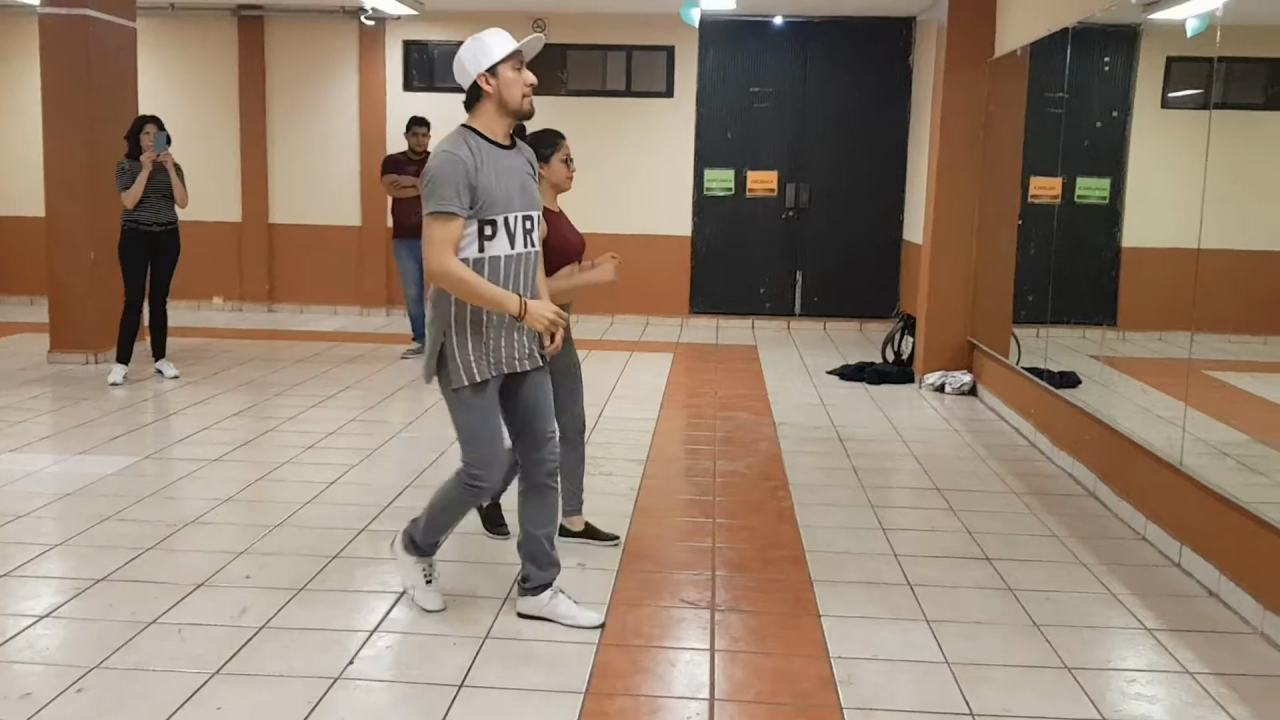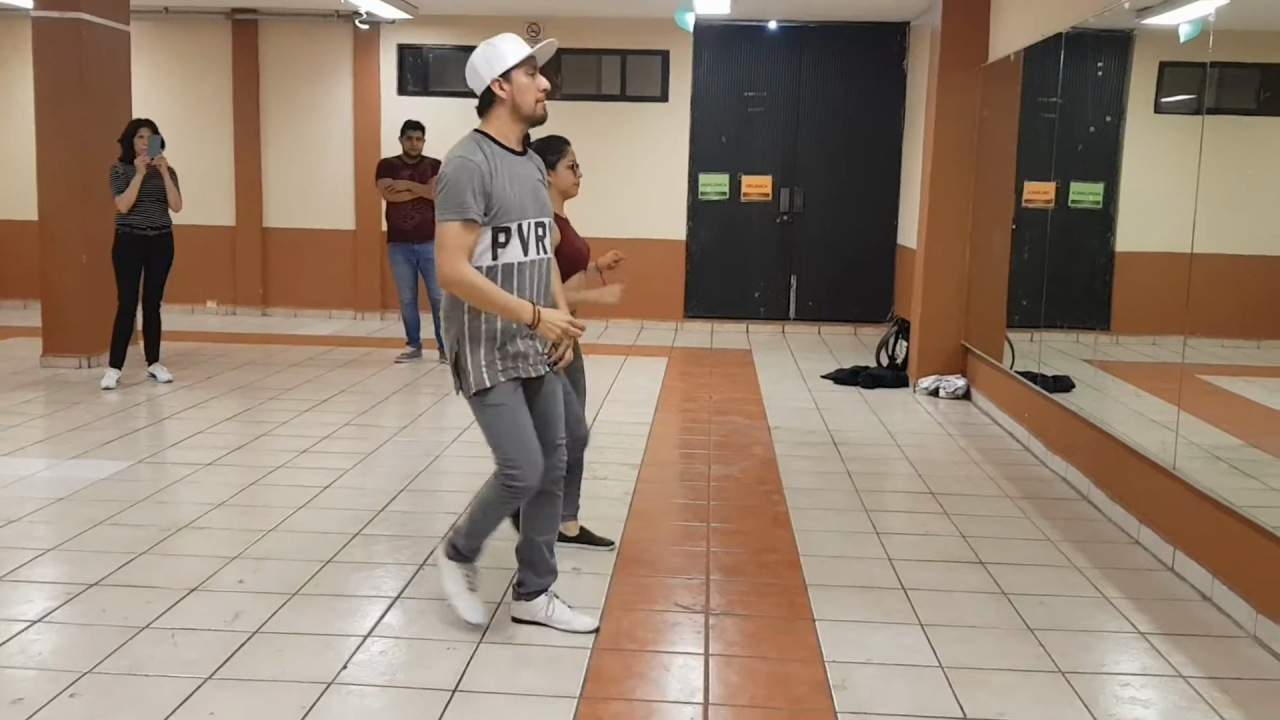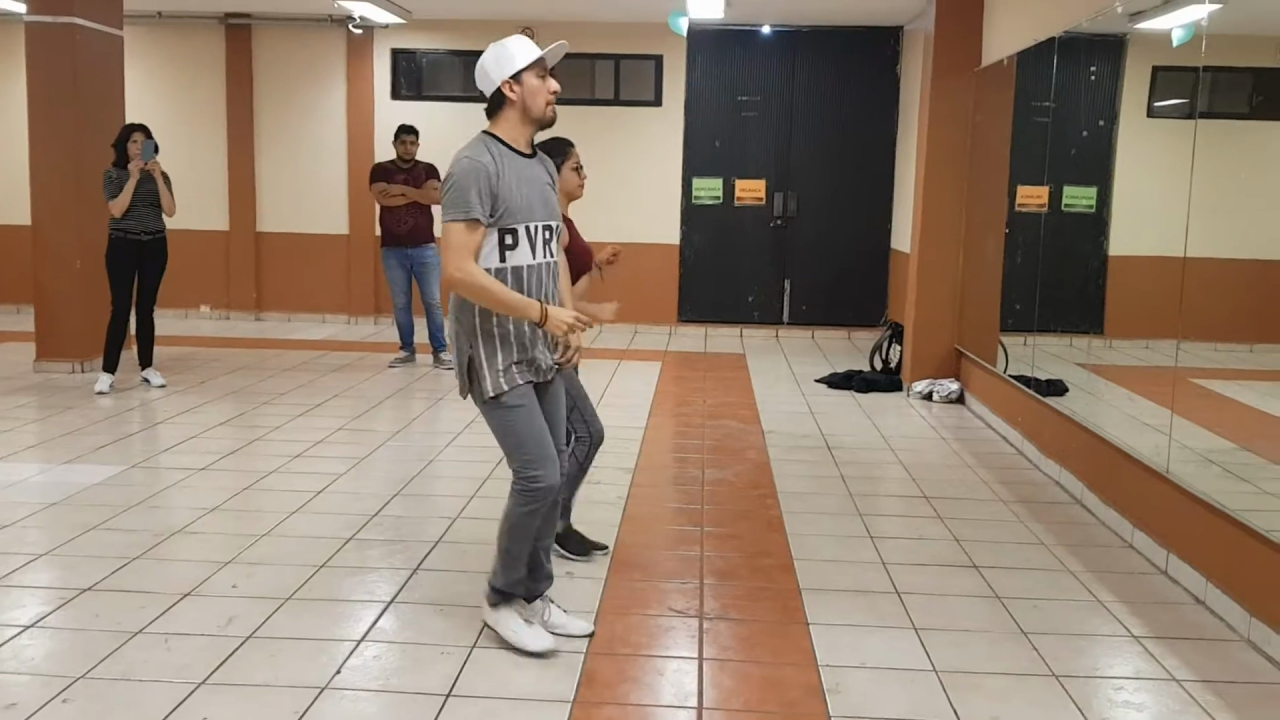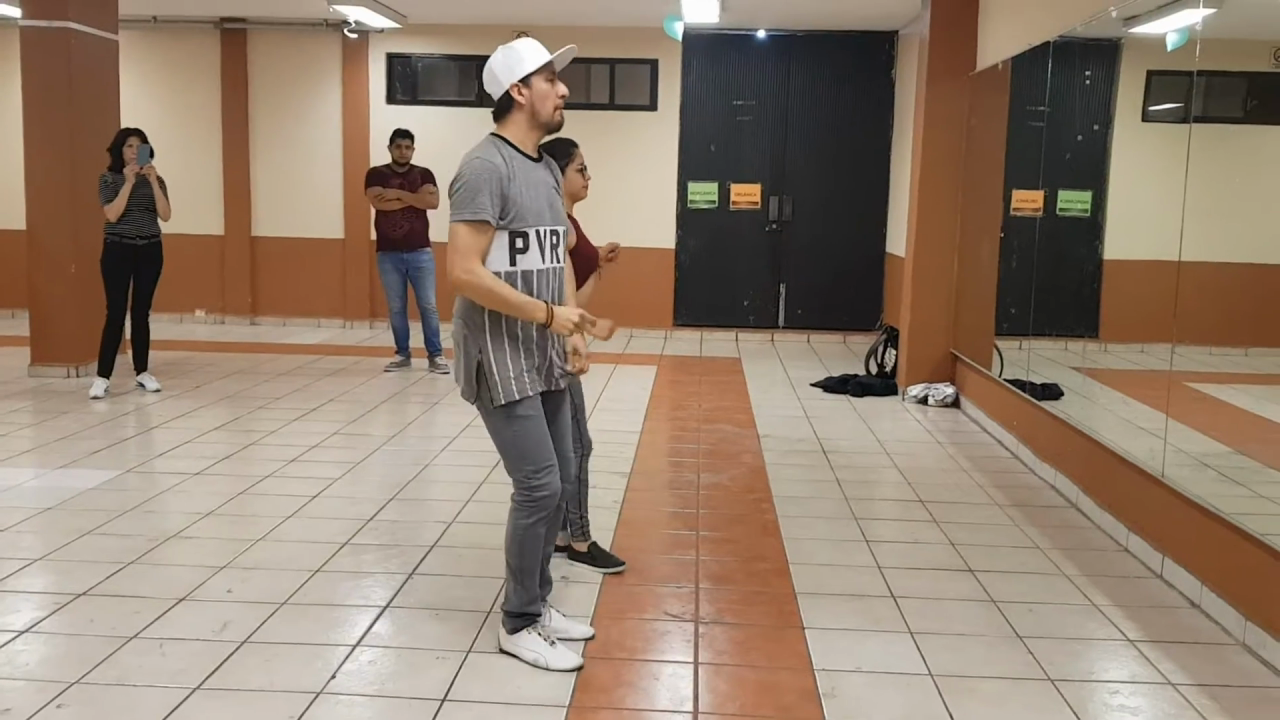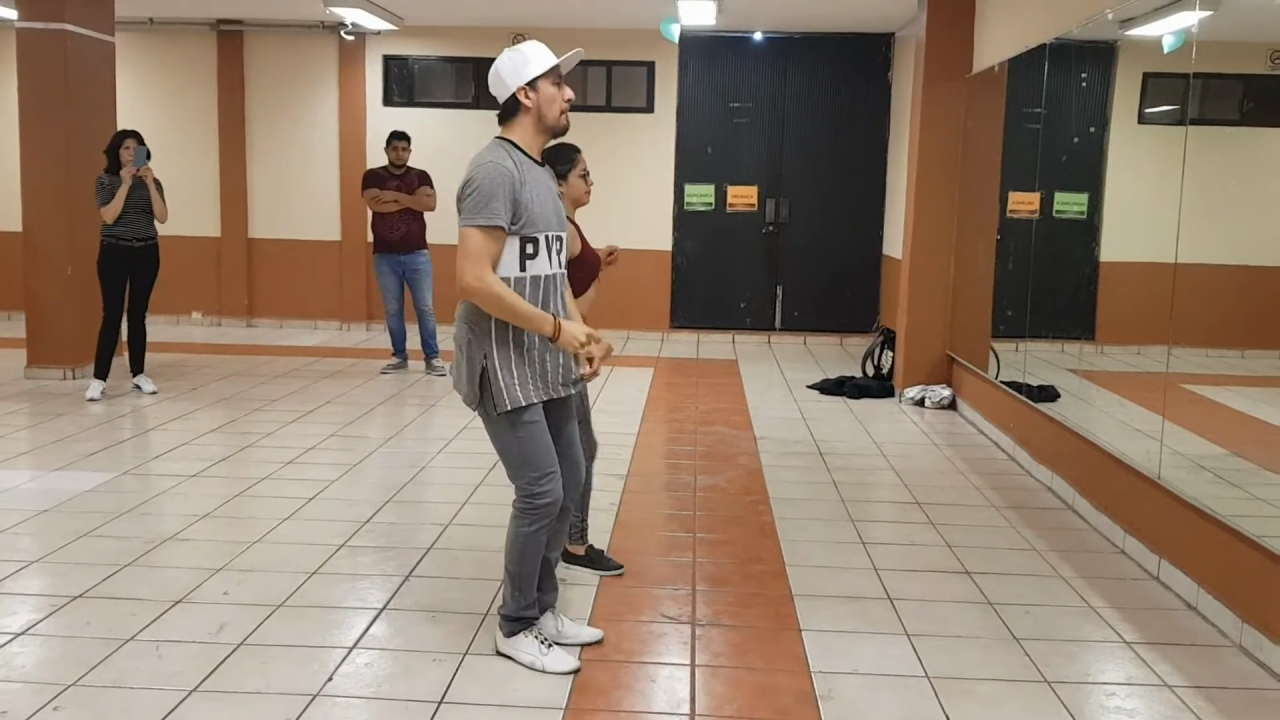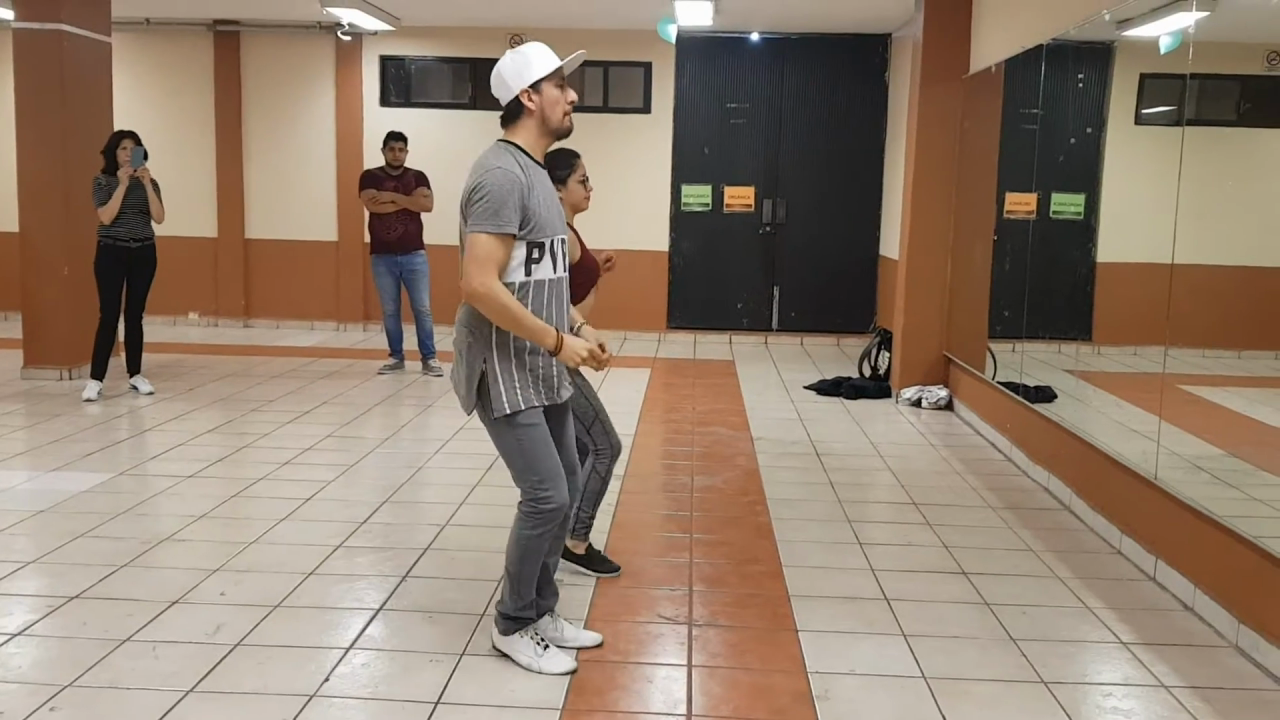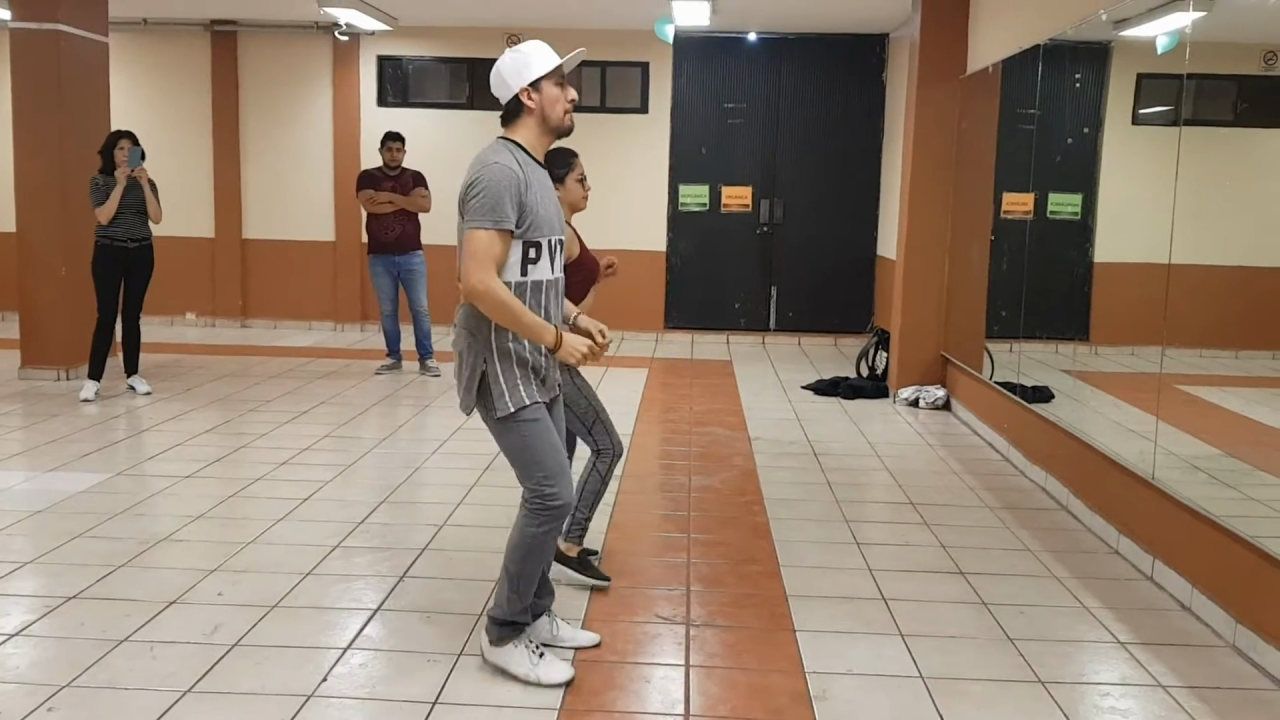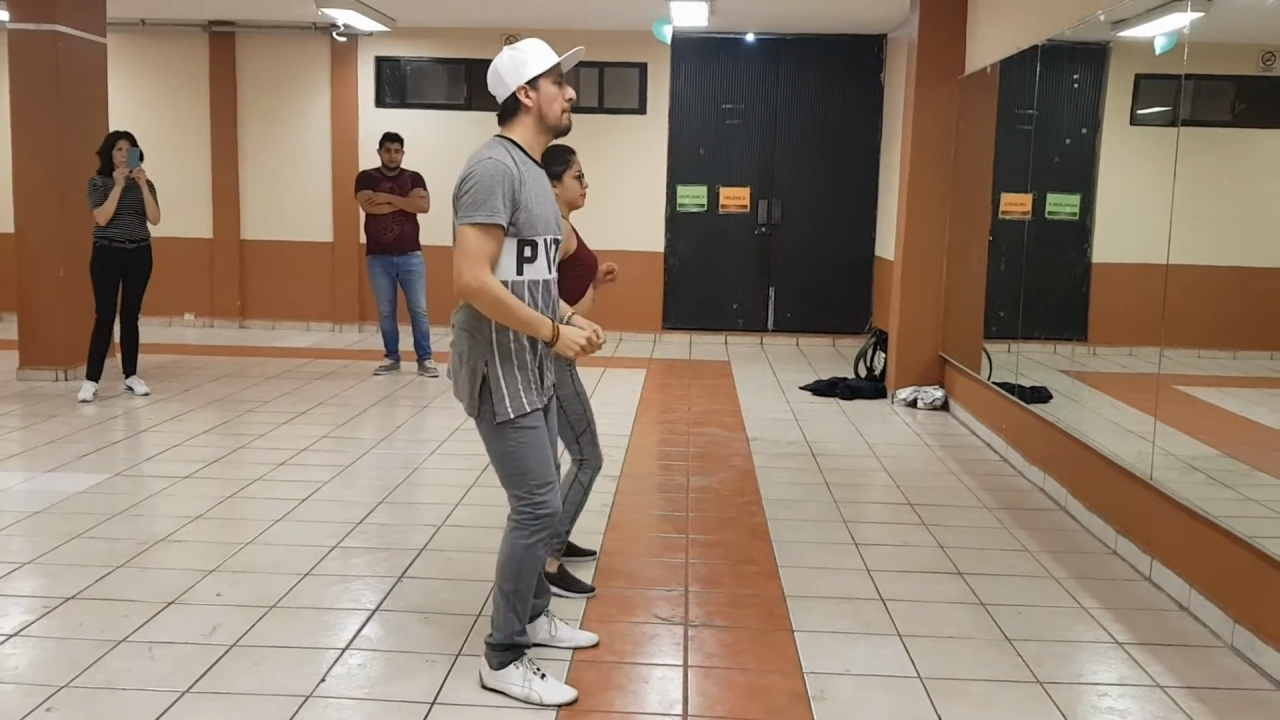
dt=0.1s
person 1, frame 1
left shoulder: (525, 157)
right shoulder: (454, 158)
right elbow: (440, 264)
left wrist: (545, 308)
right wrist: (521, 308)
left hip: (521, 342)
right hip: (470, 343)
left knee: (543, 462)
right knee: (486, 471)
left ankle: (537, 587)
right ankle: (417, 545)
person 1, frame 2
left shoulder: (534, 163)
right shoulder: (468, 164)
right elbow: (453, 271)
left wrist: (561, 316)
right wrist: (535, 315)
left hip: (535, 349)
right hip: (485, 349)
left knee: (551, 469)
right knee: (520, 473)
left ankle: (533, 593)
right ankle: (459, 553)
person 1, frame 3
left shoulder: (543, 166)
right shoulder: (477, 166)
right elbow: (459, 271)
left wrist: (568, 321)
right wrist: (544, 314)
left hip: (539, 350)
right hip: (492, 351)
left knee: (553, 475)
right knee: (538, 475)
left ankle: (533, 596)
right ankle: (503, 600)
person 1, frame 4
left shoulder: (547, 170)
right shoulder: (486, 167)
right elbow: (464, 272)
left wrist: (572, 328)
right wrist: (550, 315)
left hip: (545, 357)
right hip: (498, 358)
left knee: (559, 482)
right knee: (538, 486)
left ankle: (535, 605)
right ankle: (517, 623)
person 1, frame 5
left shoulder: (542, 172)
right shoulder: (495, 171)
right elbow: (473, 279)
left wrist: (575, 326)
right wrist: (556, 331)
left hip: (544, 363)
right hip: (502, 364)
left knee: (566, 485)
right knee: (540, 492)
left ankle: (539, 608)
right ankle: (516, 627)
person 1, frame 6
left shoulder: (538, 174)
right shoulder: (501, 174)
right elbow: (480, 286)
left wrist: (579, 327)
right wrist: (558, 342)
left hip: (541, 369)
right hip: (502, 369)
left knee: (564, 491)
right knee: (546, 497)
left ankle: (539, 611)
right ankle: (513, 625)
person 1, frame 7
left shoulder: (534, 172)
right shoulder: (499, 171)
right elbow: (478, 282)
left wrist: (576, 320)
right wrist: (556, 340)
left hip: (535, 365)
right hip: (500, 366)
left knee: (554, 493)
right knee: (551, 495)
left ankle: (535, 613)
right ankle: (505, 634)
person 1, frame 8
left shoulder: (532, 171)
right shoulder: (494, 168)
right elbow: (471, 279)
left wrist: (571, 318)
right wrist: (553, 332)
left hip: (530, 368)
right hip: (499, 369)
left knee: (542, 499)
right knee: (537, 505)
left ankle: (532, 616)
right ankle: (504, 657)
person 2, frame 1
left shoulder: (558, 215)
left wrist: (592, 266)
right wrist: (591, 276)
left hip: (560, 330)
left knee: (574, 426)
left ankle: (573, 520)
right ankle: (490, 500)
person 2, frame 2
left shoulder: (561, 220)
left wrist: (597, 267)
right wrist: (598, 295)
left knee: (574, 435)
right knee: (573, 435)
left ankle: (568, 524)
right ankle: (520, 503)
person 2, frame 3
left shoulder: (560, 220)
left wrist: (595, 263)
right wrist: (595, 311)
left knee: (576, 436)
right knee: (588, 433)
left ankle: (563, 526)
right ankle: (558, 526)
person 2, frame 4
left shoulder: (566, 221)
left wrist: (596, 261)
right wrist: (593, 327)
left knee: (569, 444)
right knee: (575, 444)
left ankle: (560, 535)
right ankle: (578, 542)
person 2, frame 5
left shoulder: (564, 228)
right shoulder: (561, 231)
left wrist: (596, 265)
right wrist: (589, 344)
left knee: (574, 449)
right knee: (582, 449)
left ankle: (565, 538)
right ankle: (576, 546)
person 2, frame 6
left shoulder: (563, 233)
right shoulder: (561, 236)
left wrist: (596, 271)
left knee: (577, 449)
right knee: (605, 447)
left ankle: (564, 537)
right ankle: (577, 543)
person 2, frame 7
left shoulder: (561, 232)
right shoulder: (560, 234)
left wrist: (595, 275)
left knee: (563, 451)
right knee: (608, 448)
left ankle: (562, 539)
right ankle: (568, 549)
person 2, frame 8
left shoulder: (559, 229)
right shoulder: (557, 230)
left wrist: (595, 279)
left hip: (552, 354)
right hip: (551, 357)
left knee: (558, 452)
right knee: (588, 458)
left ankle: (553, 542)
right ankle: (547, 562)
person 3, frame 1
left shoulder: (172, 167)
right shoulder: (125, 166)
left elbow: (182, 202)
right elbow: (129, 202)
left wrist: (170, 169)
right wrist: (145, 170)
left hip: (167, 237)
right hip: (135, 237)
left knee: (159, 300)
right knee: (134, 300)
left ankle: (160, 359)
right ankle: (121, 363)
person 3, frame 2
left shoulder: (166, 171)
right shoulder: (119, 170)
left elbow: (176, 206)
right elbow: (123, 206)
left wrist: (164, 173)
right wrist: (139, 173)
left hip: (161, 241)
right hip: (129, 241)
left knee: (153, 304)
right knee: (127, 304)
left ankle: (153, 363)
right ankle: (114, 368)
person 3, frame 3
left shoulder: (159, 175)
right shoulder: (113, 174)
left elbow: (170, 211)
right elbow: (117, 211)
left wrist: (157, 177)
right wrist: (133, 178)
left hip: (154, 246)
right hip: (122, 246)
left knee: (146, 309)
right knee: (121, 309)
left ankle: (147, 368)
right ankle: (107, 372)
person 3, frame 4
left shoulder: (155, 179)
right shoulder: (108, 178)
left elbow: (165, 215)
right elbow: (112, 215)
left wrist: (153, 182)
right wrist: (129, 182)
left hip: (150, 250)
right hip: (118, 250)
left knee: (141, 313)
right knee: (115, 313)
left ankle: (142, 372)
right ankle: (102, 377)
person 3, frame 5
left shoulder: (152, 181)
right shoulder: (105, 180)
left elbow: (162, 217)
right elbow: (109, 217)
left wrist: (150, 183)
right wrist: (126, 184)
left hip: (146, 252)
right hip: (114, 252)
left knee: (138, 315)
right knee: (112, 315)
left ankle: (138, 374)
right ankle: (98, 379)
person 3, frame 6
left shoulder: (149, 182)
right shoulder: (102, 181)
left elbow: (159, 217)
right elbow: (106, 217)
left wrist: (147, 184)
right wrist: (123, 185)
left hip: (143, 253)
right hip: (111, 253)
left knee: (135, 316)
right knee: (109, 316)
left ankle: (135, 375)
right ankle: (95, 380)
person 3, frame 7
left shoulder: (146, 182)
right shoulder: (99, 181)
left elbow: (156, 218)
right elbow: (103, 218)
left wrist: (144, 184)
right wrist: (120, 185)
left hip: (141, 253)
right hip: (109, 253)
left knee: (132, 316)
right knee: (106, 316)
left ankle: (132, 375)
right ankle: (92, 380)
person 3, frame 8
left shoulder: (144, 183)
right shoulder: (98, 182)
left elbow: (155, 219)
right elbow: (102, 219)
left wrist: (143, 185)
right wrist: (118, 186)
left hip: (139, 254)
right hip: (107, 254)
left knee: (130, 317)
right knee: (105, 317)
left ankle: (131, 376)
right ankle: (91, 381)
person 4, frame 1
right shoulder: (392, 161)
right elbow: (393, 190)
left wrist: (413, 182)
right wrist: (421, 185)
right hip: (404, 240)
right knee: (412, 294)
right ankle: (419, 340)
person 4, frame 2
left shoulder: (434, 165)
right shoulder: (386, 166)
right elbow: (389, 194)
left wrist: (408, 185)
right wrist: (422, 189)
left hip: (429, 243)
right hip: (399, 245)
left knee: (438, 296)
right knee: (406, 298)
left ankle: (445, 345)
right ankle: (414, 345)
person 4, frame 3
left shoulder: (428, 170)
right shoulder: (381, 170)
left elbow: (437, 197)
right elbow: (383, 198)
left wrist: (402, 189)
right wrist: (420, 194)
left hip: (425, 247)
right hip: (393, 249)
left knee: (433, 301)
right knee: (400, 303)
left ankle: (441, 349)
right ankle: (407, 349)
person 4, frame 4
left shoulder: (424, 174)
right shoulder: (376, 174)
left elbow: (433, 201)
right elbow: (378, 202)
left wrist: (399, 194)
right wrist: (415, 197)
left hip: (420, 252)
right hip: (388, 254)
left knee: (428, 306)
right knee: (396, 307)
left ankle: (436, 355)
right ankle: (402, 354)
person 4, frame 5
left shoulder: (420, 176)
right shoulder: (373, 176)
left elbow: (430, 204)
right elbow: (375, 204)
left wrist: (396, 196)
right wrist: (412, 199)
left hip: (417, 254)
right hip: (385, 256)
left knee: (425, 308)
right knee: (393, 309)
left ankle: (432, 357)
right ankle: (399, 356)
person 4, frame 6
left shoulder: (417, 177)
right shoulder: (370, 177)
left elbow: (427, 205)
right elbow: (372, 205)
left wrist: (393, 197)
right wrist: (409, 201)
left hip: (414, 255)
right hip: (382, 257)
left knee: (422, 308)
right knee: (390, 310)
left ankle: (429, 358)
right ankle: (396, 356)
person 4, frame 7
left shoulder: (415, 177)
right shoulder: (367, 177)
left elbow: (425, 205)
right elbow: (370, 205)
left wrist: (391, 197)
right wrist: (407, 201)
left hip: (412, 255)
right hip: (380, 257)
left knee: (420, 308)
right knee: (387, 310)
left ankle: (426, 358)
right ankle: (393, 356)
person 4, frame 8
left shoulder: (414, 178)
right shoulder: (366, 178)
left elbow: (424, 206)
right elbow: (368, 205)
left wrist: (389, 198)
right wrist: (405, 201)
left hip: (411, 256)
right hip: (378, 257)
left knee: (419, 309)
right knee: (386, 311)
left ankle: (425, 359)
right ankle: (392, 358)
